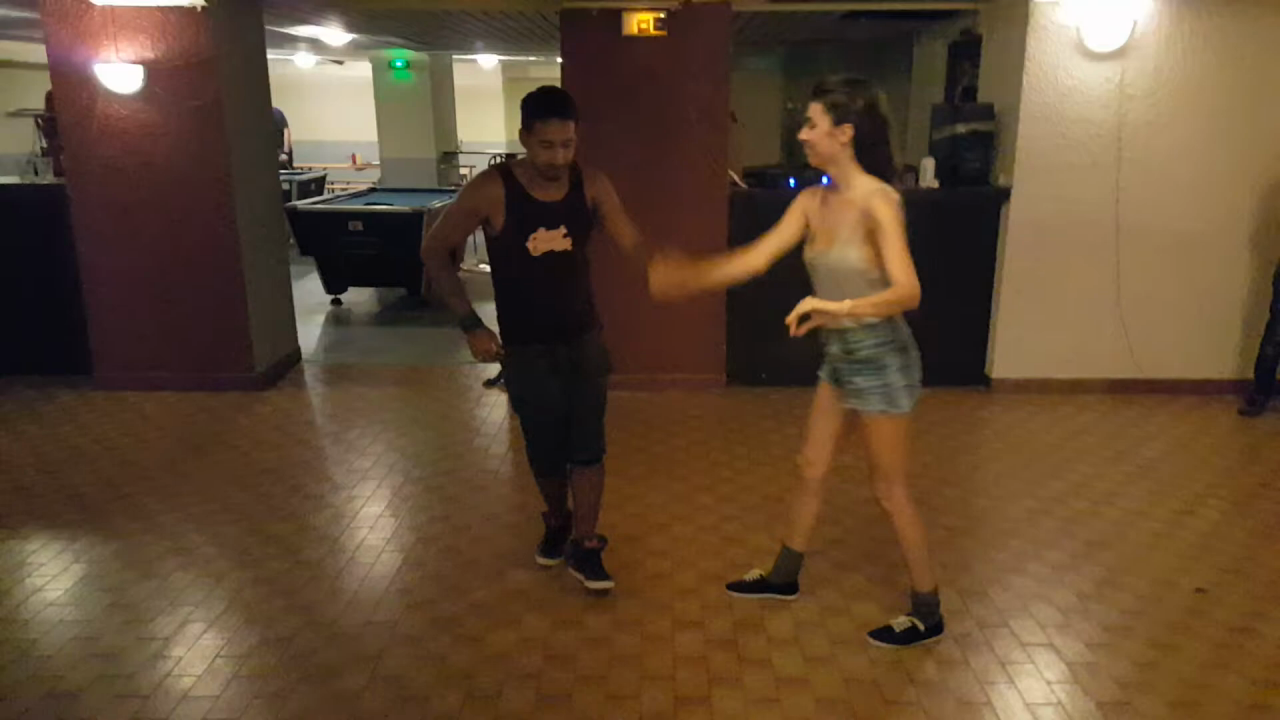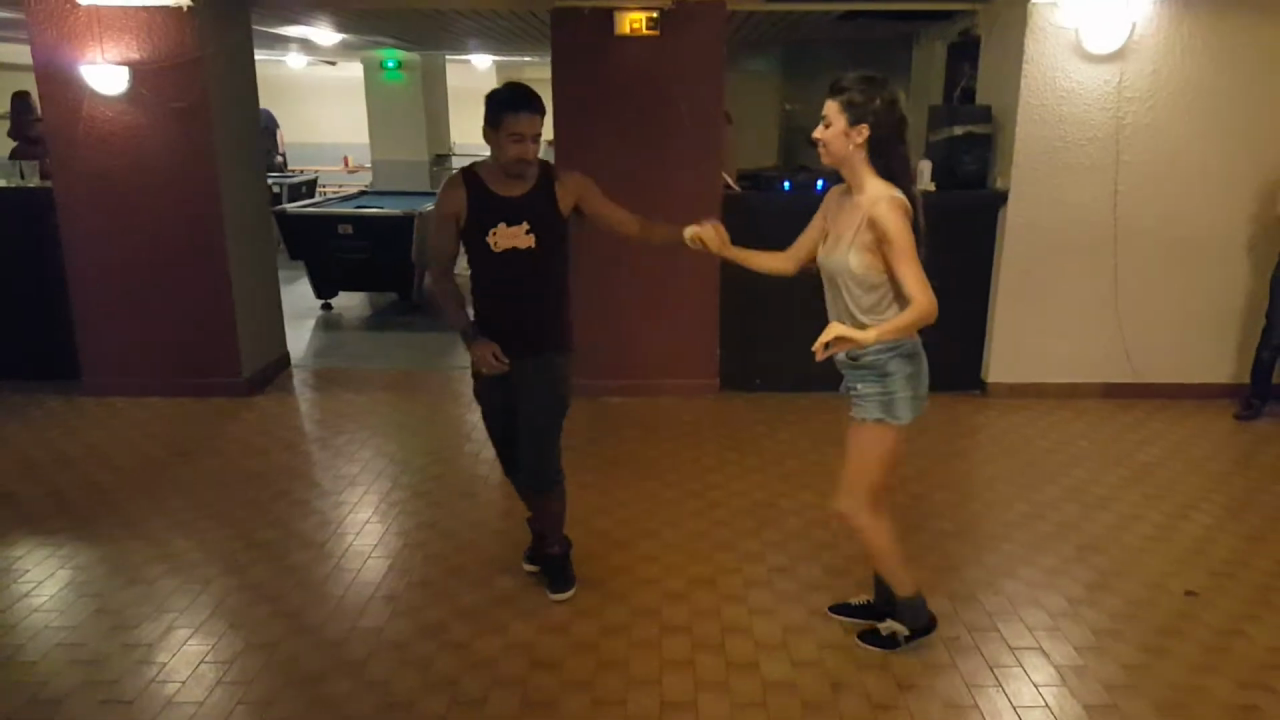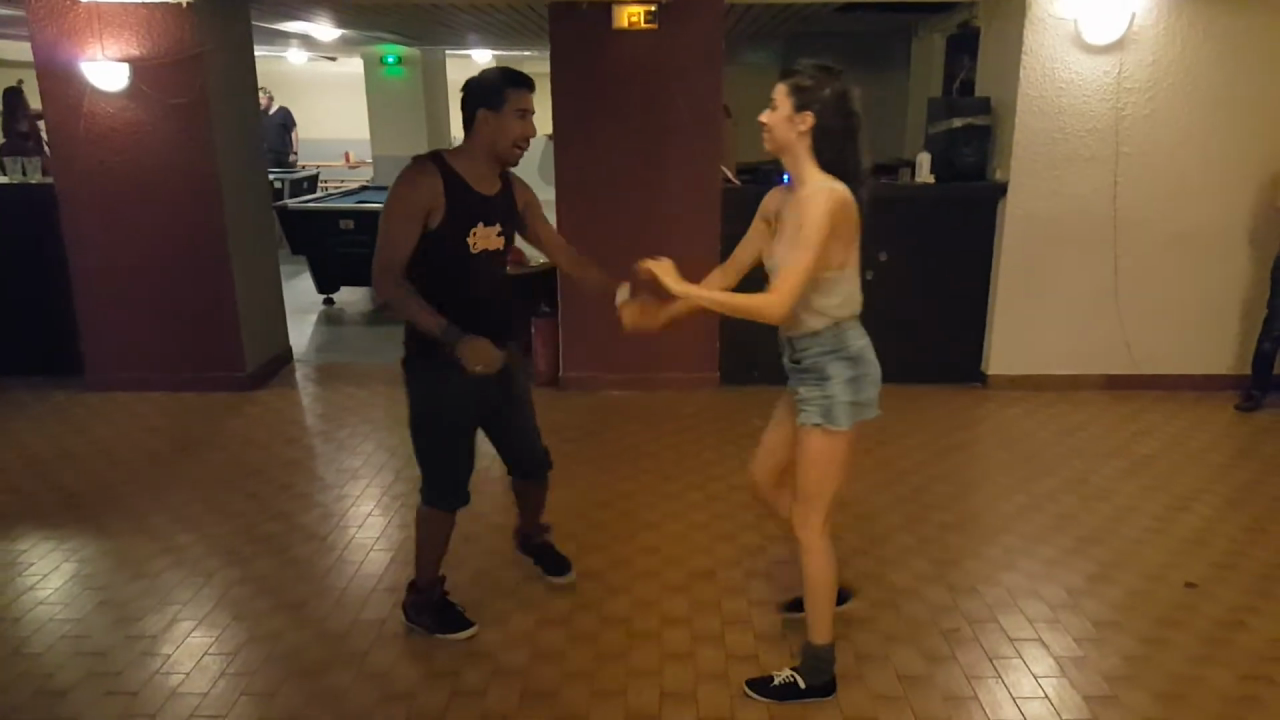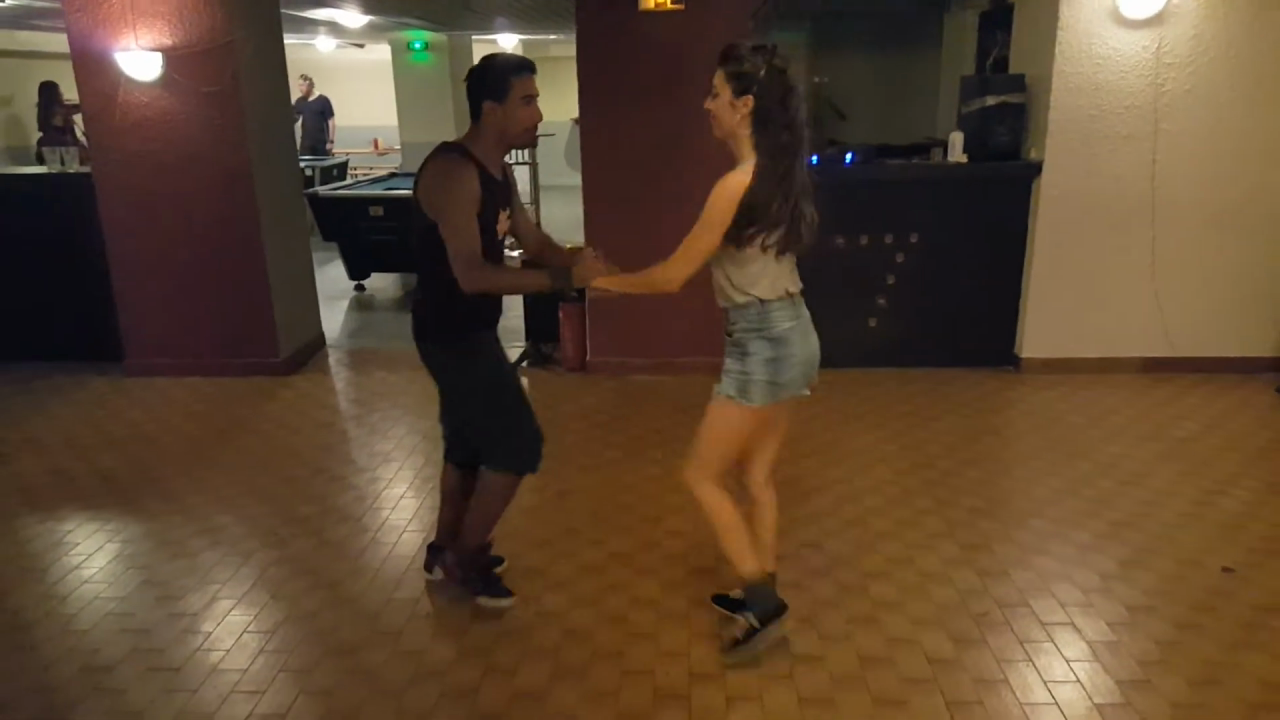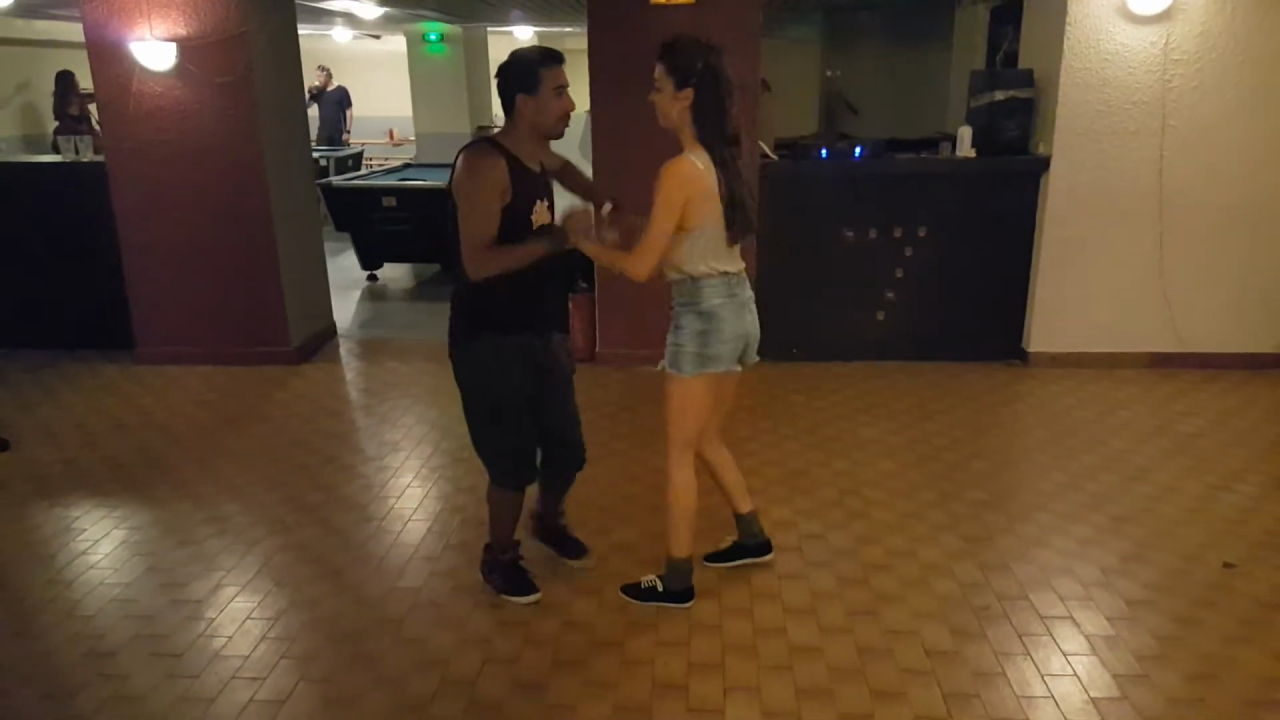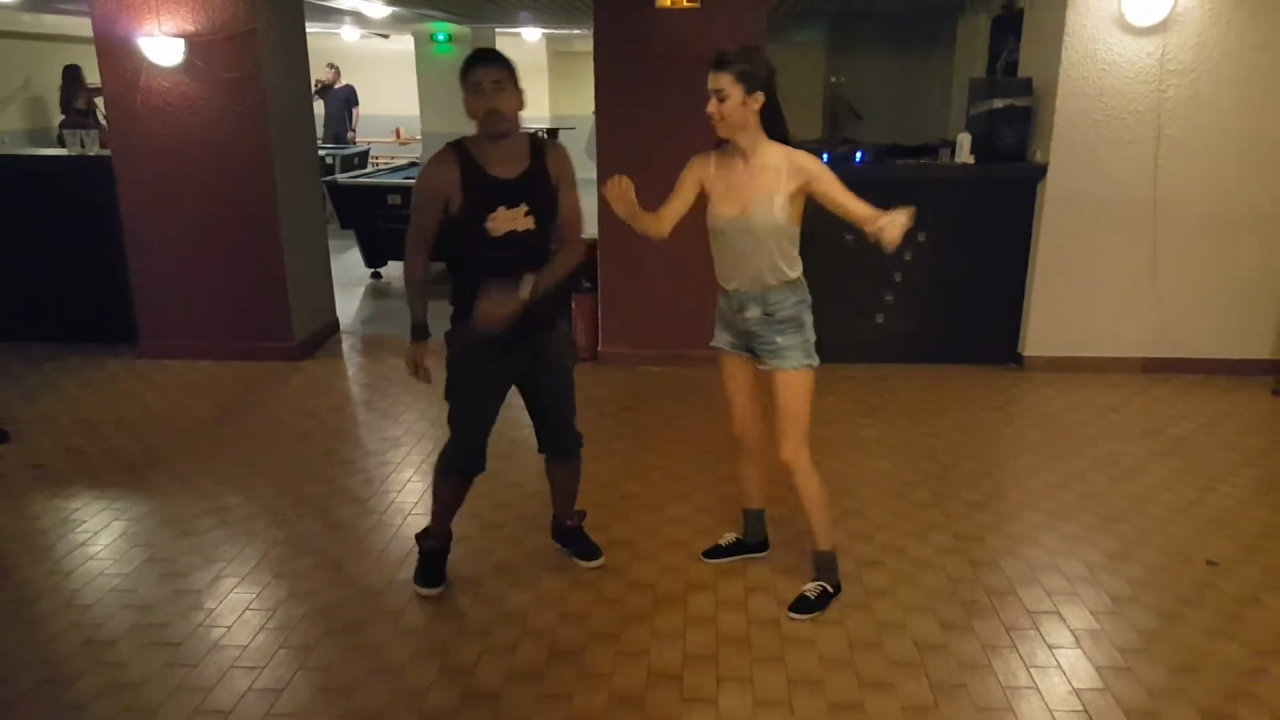
dt=0.5s
person 1, frame 1
left shoulder: (879, 202)
right shoulder: (811, 202)
left elbow: (907, 292)
right elbow: (757, 257)
left wrist: (837, 306)
right wrist: (691, 276)
left hip: (882, 357)
right hip: (840, 355)
left knee: (890, 490)
right knee: (812, 469)
left ankle: (927, 612)
right ankle: (783, 575)
person 1, frame 2
left shoulder: (885, 208)
right shoulder: (835, 201)
left elbow: (926, 307)
right elbow: (791, 262)
left wrist: (865, 336)
right wrist: (728, 250)
left hip: (889, 370)
right hip: (856, 367)
left knee: (855, 504)
right knee: (861, 498)
left ankle: (913, 611)
right ankle: (888, 598)
person 1, frame 3
left shoulder: (825, 201)
right shoulder: (782, 199)
left elbow: (775, 306)
right elbow: (735, 268)
left wrist: (679, 289)
right wrist: (666, 311)
left hip: (836, 368)
right hip: (813, 365)
left knee: (810, 519)
right knee: (765, 474)
left ankle: (817, 670)
right ankle: (829, 587)
person 1, frame 4
left shoulder: (739, 184)
right shoulder: (773, 175)
left elbow: (672, 277)
left wrist: (603, 281)
right wrist: (624, 276)
left hip: (764, 346)
right hip: (786, 337)
left knee: (701, 475)
right knee: (757, 476)
left ankle: (763, 599)
right ankle: (759, 593)
person 1, frame 5
left shoulder: (682, 171)
right shoulder: (714, 160)
left elbow: (641, 268)
left wrist: (587, 244)
left hip: (703, 316)
right hip: (729, 308)
left knee: (680, 454)
right knee: (704, 440)
left ankle: (676, 580)
right ankle: (752, 536)
person 1, frame 6
left shoulder: (798, 167)
right shoulder: (704, 167)
left elbow: (868, 219)
right elbow: (659, 228)
left wrist: (888, 224)
right wrist: (628, 211)
left hip: (784, 315)
right hip: (732, 313)
left knee: (792, 454)
right knee: (745, 437)
left ankle: (826, 570)
right ankle: (753, 533)
person 2, frame 1
left shoulder: (592, 186)
right shoulder: (490, 191)
left elbow: (632, 243)
right elbow: (434, 255)
right wrist: (471, 326)
left hip: (583, 340)
right hip: (526, 347)
left knee: (587, 446)
right knee: (544, 449)
left ankle: (585, 544)
right ankle: (557, 521)
person 2, frame 2
left shoulder: (564, 185)
right shoulder: (459, 192)
left elbow: (633, 227)
right elbow: (440, 274)
left wrist: (687, 235)
right wrist: (471, 337)
left hip: (546, 353)
right hip: (494, 352)
left knee: (541, 462)
right knee: (517, 462)
left ankle: (556, 547)
right ankle: (542, 529)
person 2, frame 3
left shoulder: (513, 189)
right shoulder: (423, 182)
left elbow: (561, 253)
right elbow: (387, 280)
left wrist: (618, 291)
right wrist: (452, 338)
left hip: (496, 351)
right hip: (438, 359)
left knee: (531, 459)
right knee: (447, 481)
left ankle: (534, 536)
right ankle: (422, 595)
person 2, frame 4
left shoulder: (496, 169)
right shoulder: (452, 172)
left elbow: (531, 239)
right elbow: (470, 275)
left wrist: (573, 262)
right wrist: (561, 276)
left hip: (470, 330)
right hip: (453, 334)
left knee: (470, 443)
right knee: (518, 443)
left ankle: (447, 549)
right ankle: (466, 556)
person 2, frame 5
left shoulder: (540, 154)
right shoulder: (482, 163)
left elbow: (570, 175)
right elbow: (477, 263)
left wrist: (602, 204)
right wrist: (556, 240)
left hip: (541, 329)
right hip: (487, 338)
left knee: (567, 444)
right knee: (512, 455)
left ankle: (549, 519)
right ankle: (499, 557)
person 2, frame 6
left shoulder: (551, 157)
right shoulder: (446, 169)
left elbow: (574, 244)
right elbow: (418, 249)
left wrist: (524, 290)
right wrist: (419, 332)
left hip: (544, 327)
right hip: (477, 334)
left knee: (562, 435)
right knee: (465, 448)
left ankle: (566, 523)
right ankle: (435, 540)
